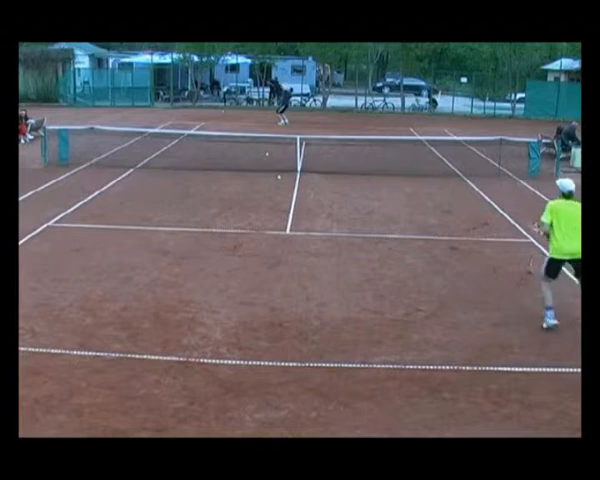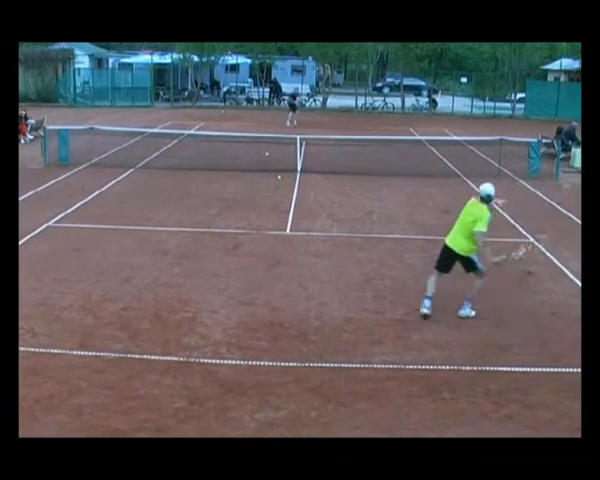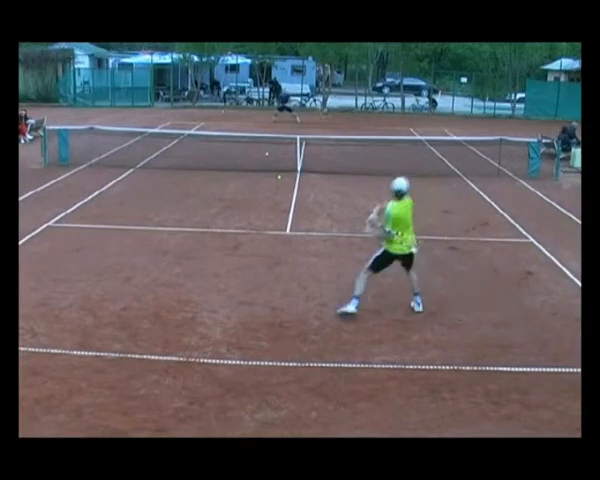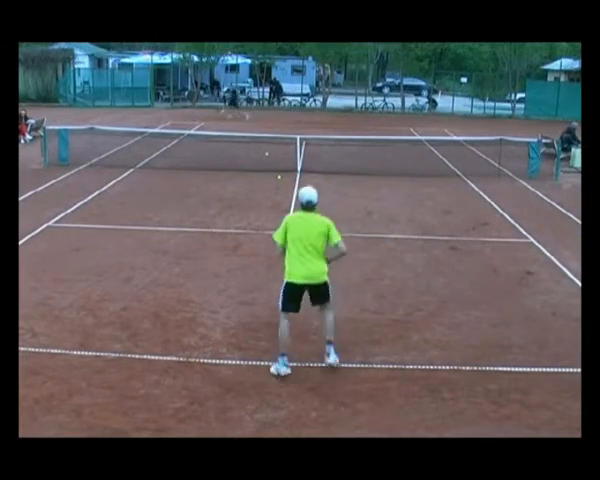
dt=1s
person 1, frame 1
left shoulder: (552, 205)
right shoulder: (579, 208)
left elbow: (545, 229)
left wrist: (550, 236)
left hip: (558, 251)
right hip: (577, 252)
left knee: (545, 281)
right knee: (582, 282)
left ankle: (550, 316)
person 1, frame 2
left shoulder: (472, 202)
right shoulder: (485, 214)
right elbow: (477, 237)
left wrist: (494, 202)
right wrist: (488, 256)
left hip: (450, 245)
right hip: (466, 250)
left knee: (435, 275)
right knee: (481, 275)
left ankle: (427, 305)
right ankle: (466, 308)
person 1, frame 3
left shoulder: (390, 210)
right shoulder: (408, 201)
left elbow: (385, 236)
left wrist: (373, 229)
right wrist: (375, 214)
left hip: (392, 248)
right hip: (408, 247)
left knee: (365, 273)
right knee: (410, 270)
left ankle: (353, 305)
right ankle: (418, 302)
person 1, frame 4
left shoulder: (289, 220)
right shoulder: (326, 223)
left elbow: (280, 249)
right elbow: (342, 249)
right wrist: (327, 259)
left hip: (294, 276)
right hip: (318, 275)
left knee: (284, 317)
right knee: (327, 309)
left ankle: (283, 362)
right ankle: (330, 352)
